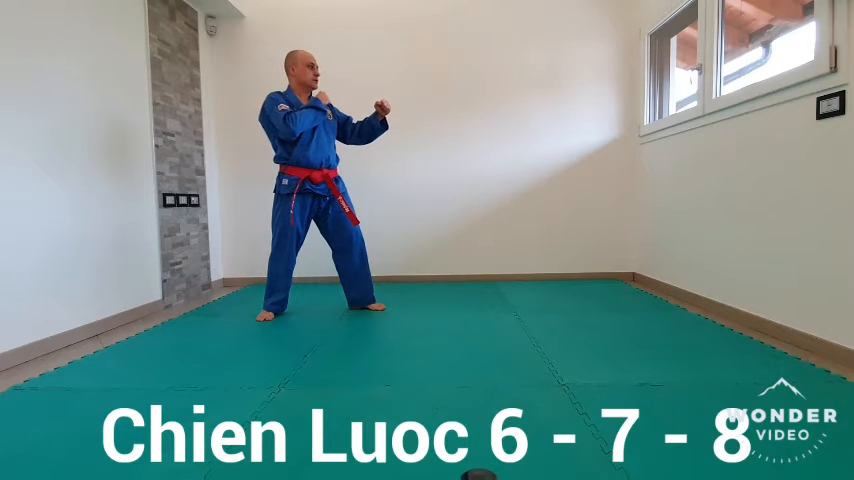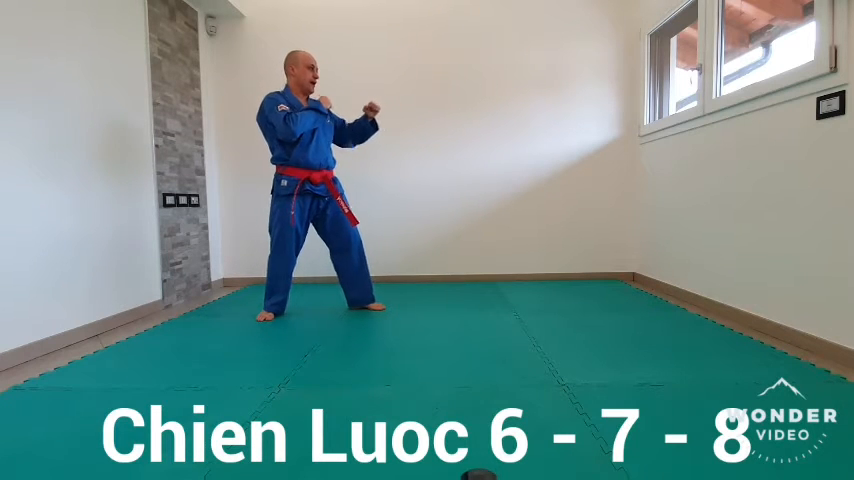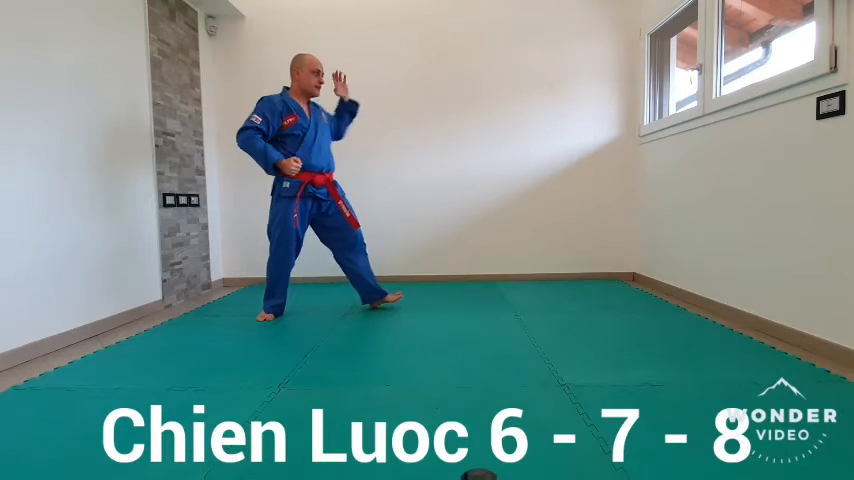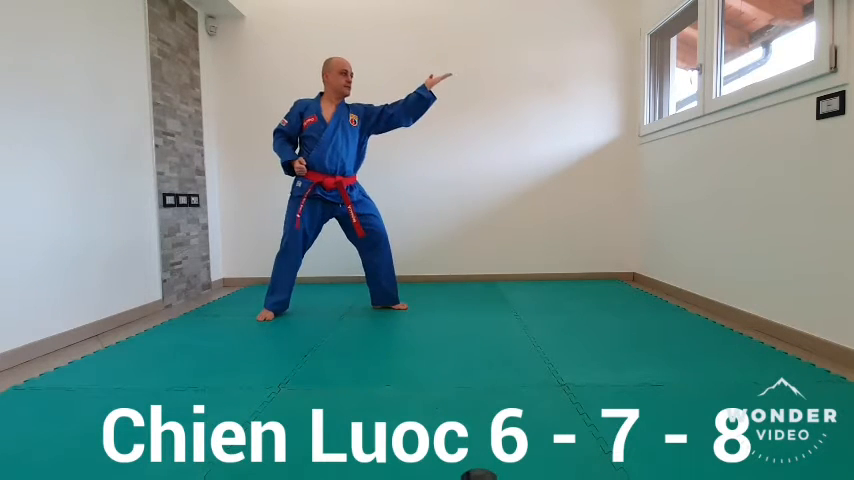
dt=0.5s
person 1, frame 1
left shoulder: (325, 106)
right shoulder: (276, 102)
left elbow: (354, 133)
right elbow: (290, 128)
left wrist: (378, 117)
right wrist: (316, 105)
left hip: (331, 185)
right hip: (295, 187)
left knee: (351, 241)
right knee: (284, 247)
left ankle: (362, 298)
right ankle: (273, 306)
person 1, frame 2
left shoulder: (319, 107)
right shoulder: (274, 102)
left elbow: (346, 137)
right elbow: (290, 129)
left wrist: (367, 119)
right wrist: (318, 108)
left hip: (327, 186)
right hip: (292, 187)
left knee: (349, 242)
right knee: (284, 248)
left ankle: (361, 299)
right ankle: (273, 307)
person 1, frame 3
left shoulder: (318, 111)
right shoulder: (273, 105)
left elbow: (335, 133)
right elbow: (247, 136)
left wrist: (345, 99)
right wrist: (278, 161)
left hip: (327, 189)
right hip: (292, 190)
left knee: (351, 240)
right knee: (283, 250)
left ankle: (373, 295)
right ankle: (272, 307)
person 1, frame 4
left shoulder: (361, 114)
right shoulder: (303, 108)
left elbow: (400, 114)
right elbow: (281, 137)
left wrist: (425, 90)
right wrist: (292, 160)
left hip: (348, 192)
right hip: (309, 190)
left knee: (376, 240)
right knee: (291, 247)
left ankle: (385, 298)
right ankle: (274, 305)
